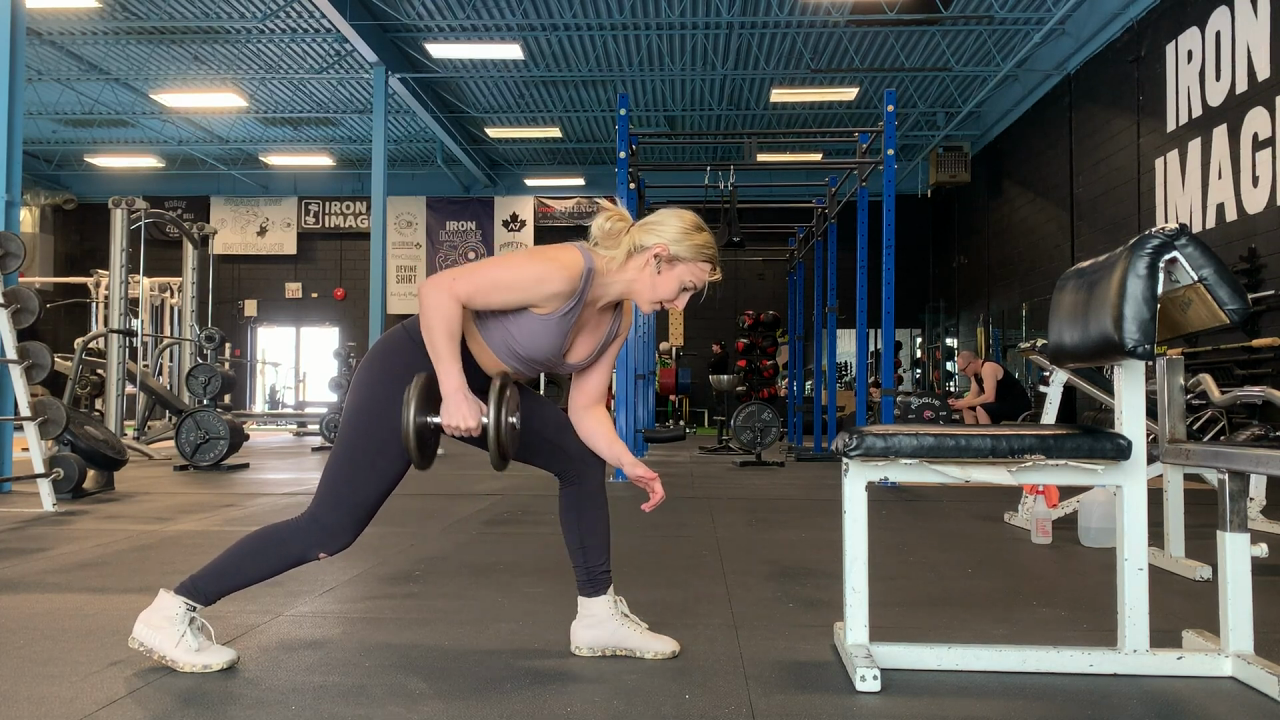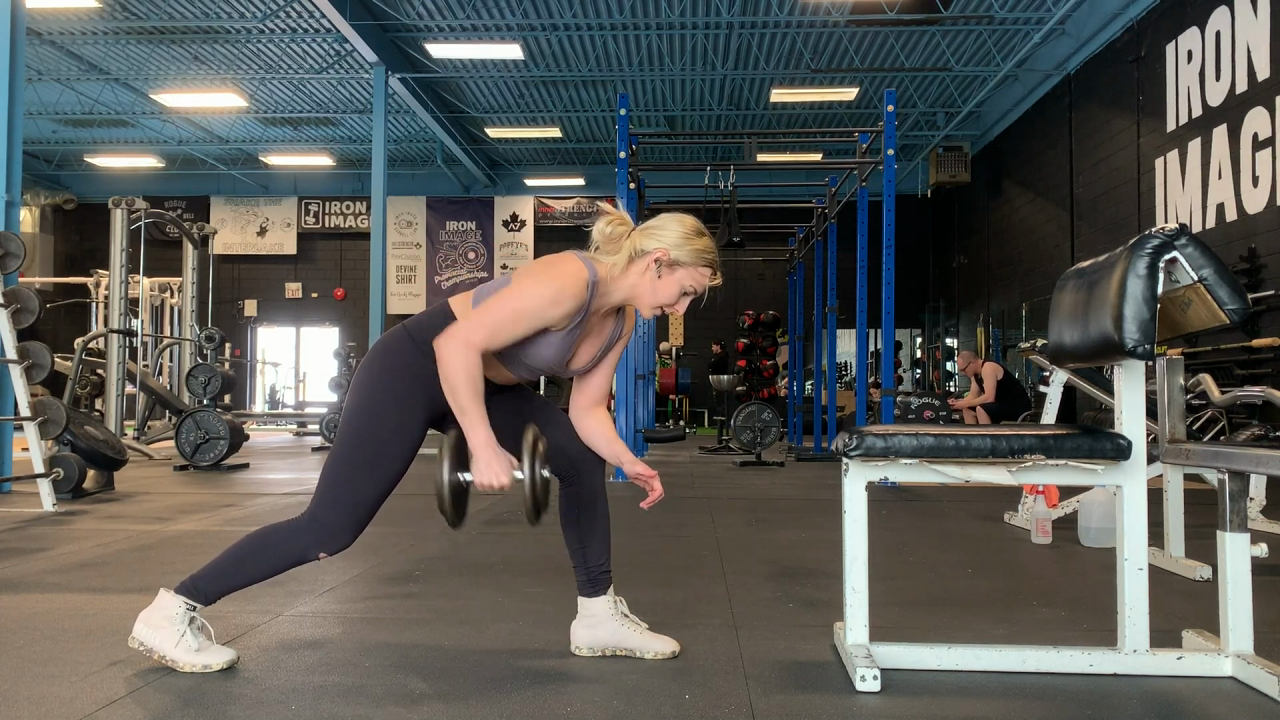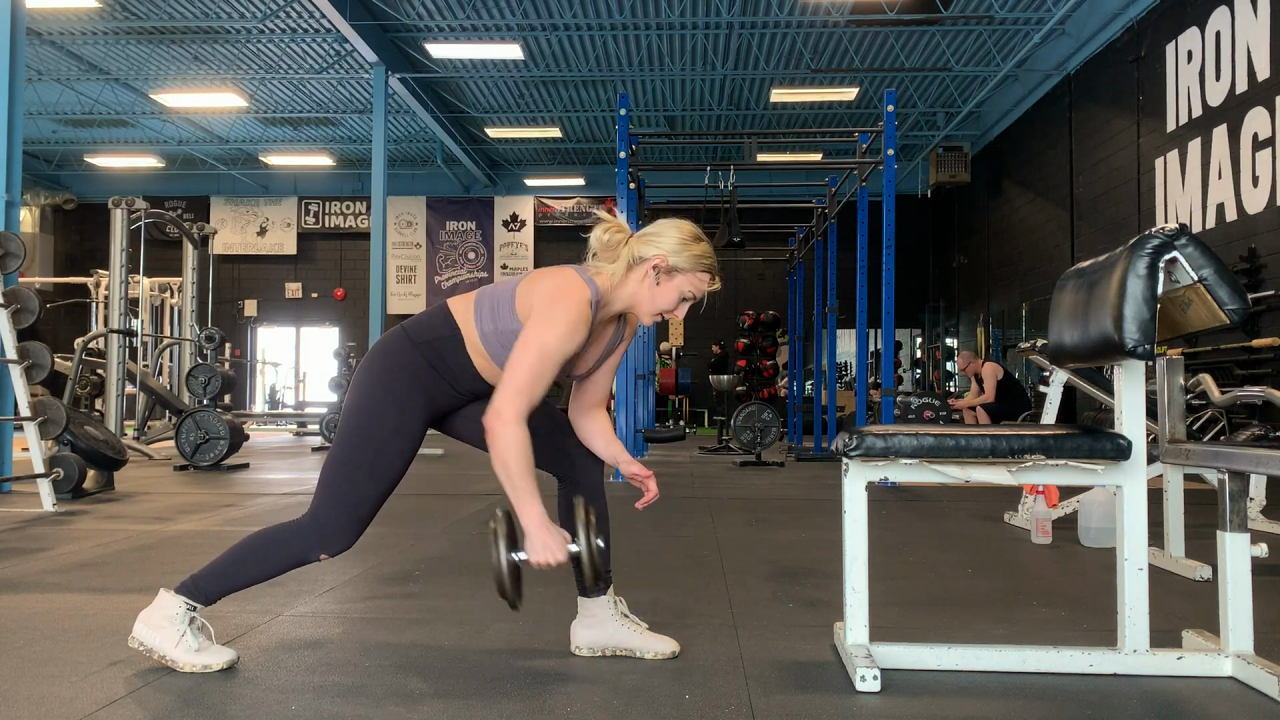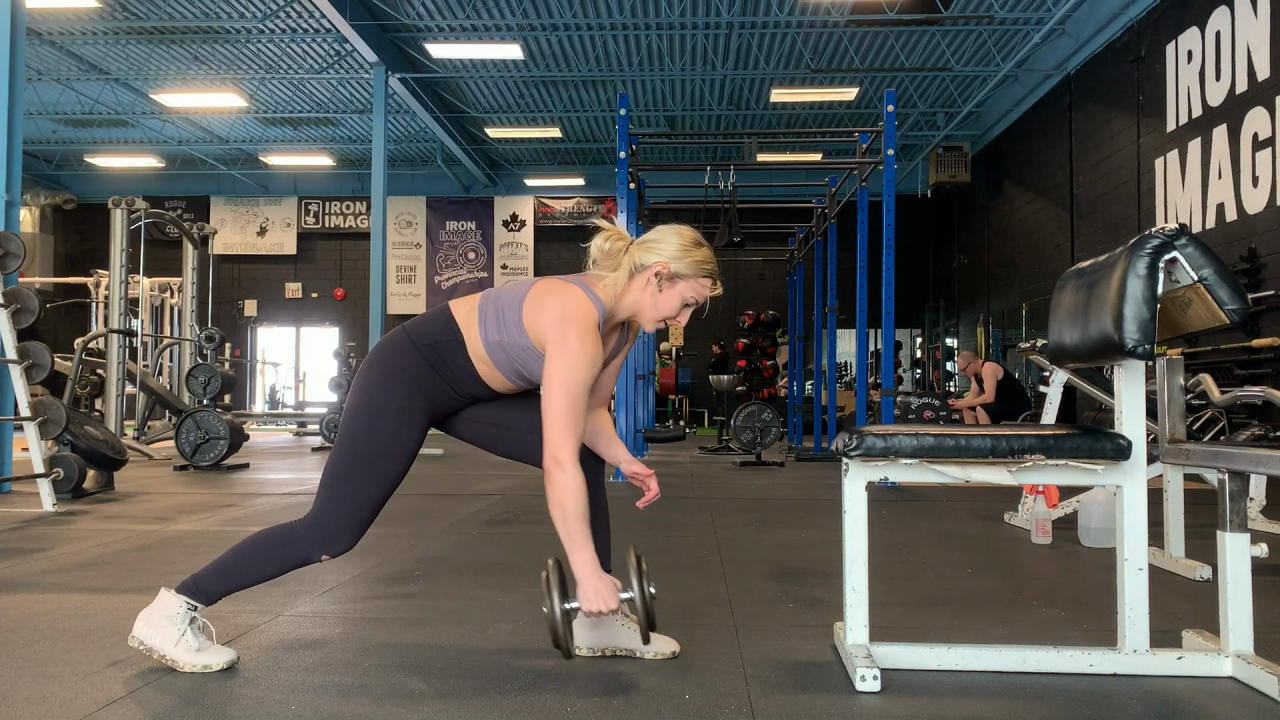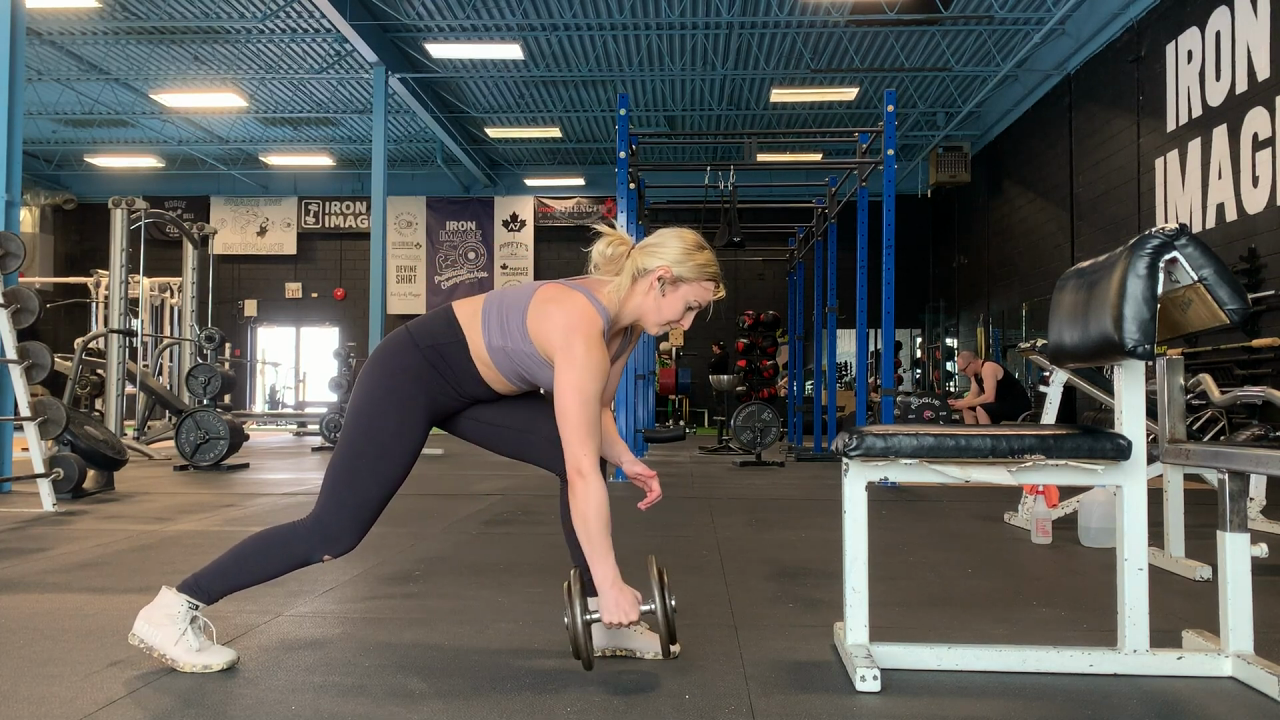
dt=0.2s
person 1, frame 1
left shoulder: (619, 316)
right shoulder: (561, 270)
left elbow: (586, 408)
right elbow: (440, 289)
left wrist: (628, 462)
right wrist: (452, 391)
left hip: (481, 383)
right hip: (415, 368)
left knee: (584, 461)
right knee: (332, 526)
left ankle: (598, 617)
right ankle: (170, 613)
person 1, frame 2
left shoulder: (622, 319)
right shoulder: (568, 282)
left elbow: (587, 408)
right elbow: (456, 344)
left wrist: (627, 460)
right wrist: (484, 448)
left hip: (482, 383)
right hip: (415, 367)
left knee: (581, 461)
right knee: (331, 527)
left ankle: (599, 617)
right ankle: (170, 613)
person 1, frame 3
left shoulder: (622, 323)
right shoulder: (571, 301)
left elbow: (585, 412)
right elbow: (502, 417)
left wrist: (624, 461)
right wrist: (536, 526)
left hip: (475, 385)
right hip: (411, 369)
left knee: (584, 463)
right knee: (331, 530)
left ankle: (598, 618)
right ankle: (169, 612)
person 1, frame 4
left shoulder: (625, 323)
right shoulder: (578, 320)
left elbow: (589, 411)
right elbow: (555, 460)
left wrist: (625, 461)
right wrist: (590, 576)
left hip: (473, 387)
right hip: (411, 371)
left knee: (591, 463)
right knee: (333, 529)
left ankle: (597, 625)
right ankle: (170, 613)
person 1, frame 5
left shoulder: (627, 322)
right shoulder: (581, 326)
left elbow: (592, 414)
right elbow: (581, 476)
left wrist: (628, 462)
right wrist: (611, 585)
left hip: (474, 386)
right hip: (413, 372)
left knee: (581, 454)
right knee: (335, 529)
left ankle: (600, 621)
right ankle: (170, 611)
